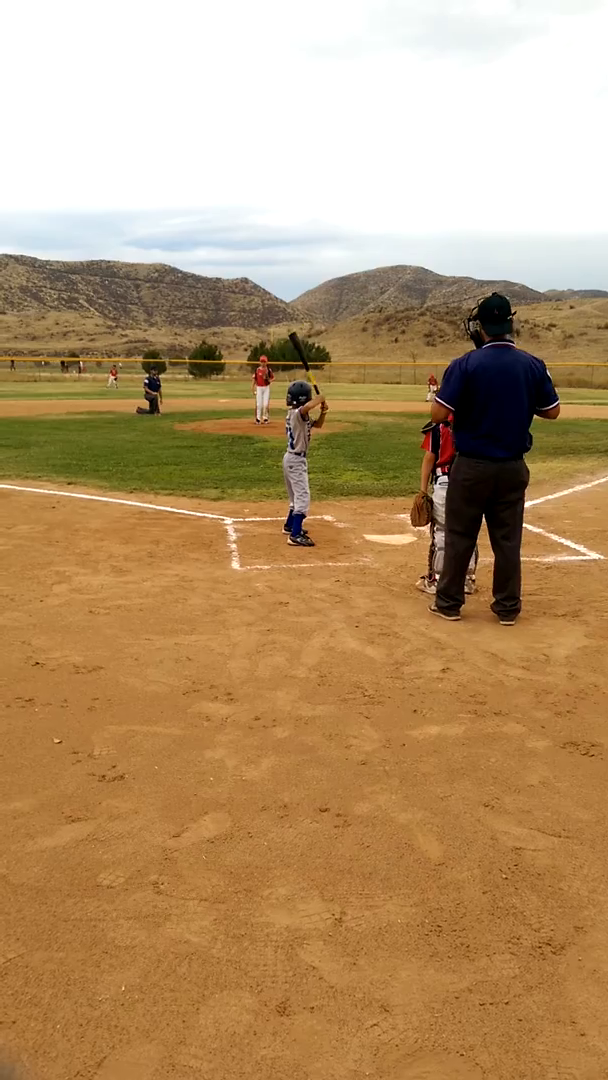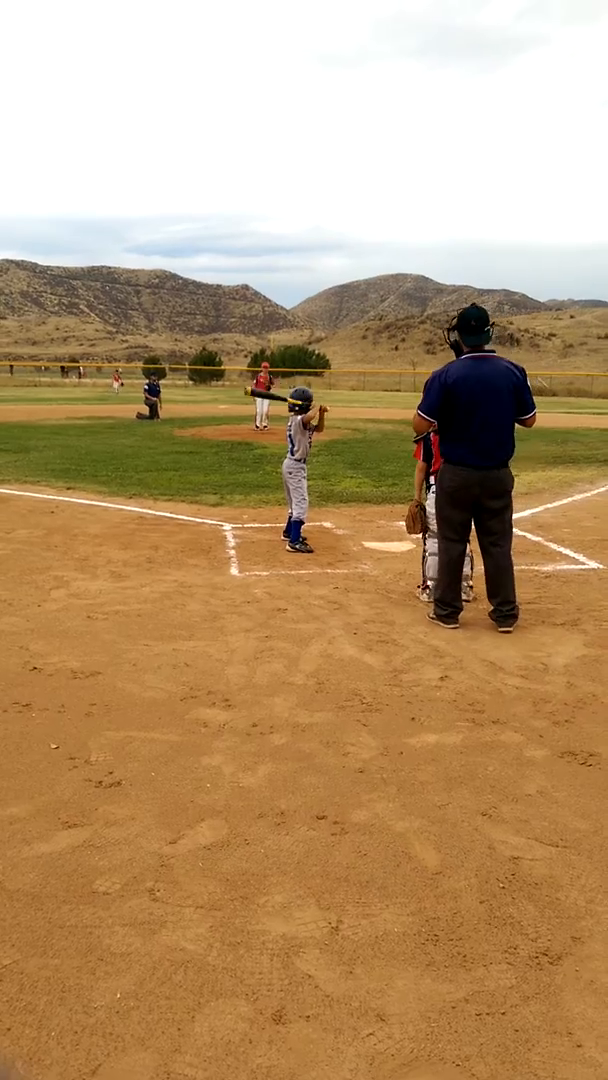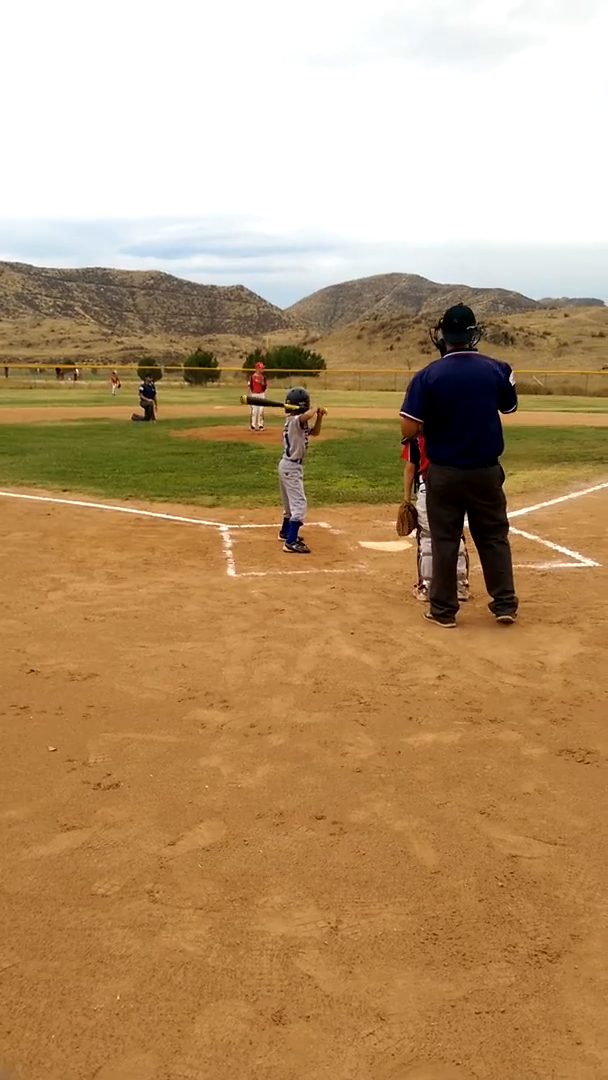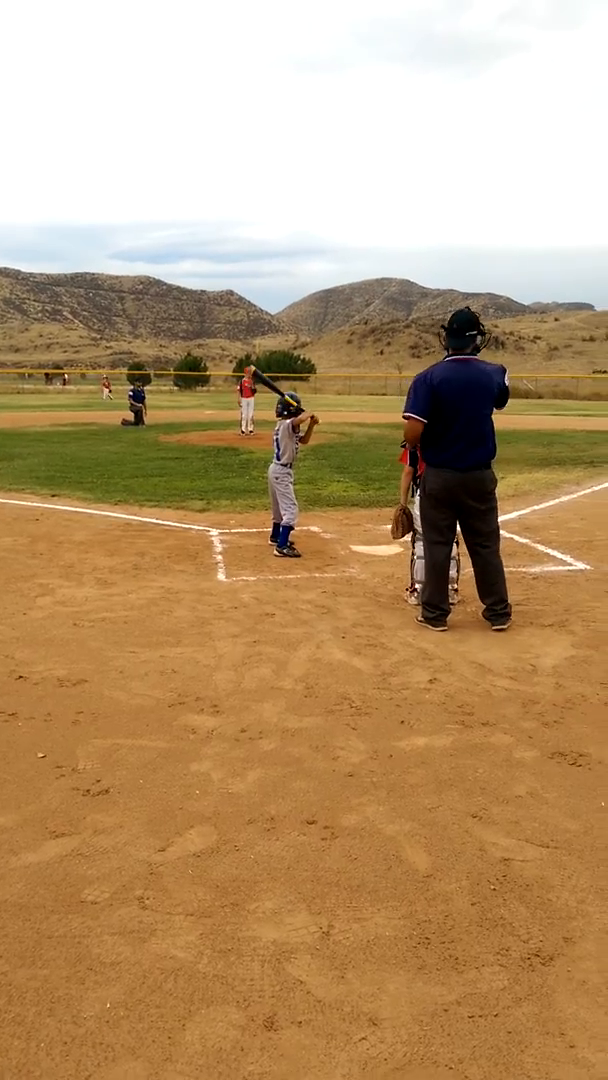
dt=0.3s
person 1, frame 1
left shoulder: (466, 364)
right shoulder: (533, 365)
left elbow: (438, 414)
right elbow: (552, 411)
left wrist: (462, 403)
left hip: (472, 466)
right hip: (512, 467)
left knee: (460, 536)
right knee: (508, 539)
left ankle: (448, 602)
right ankle: (507, 607)
person 1, frame 2
left shoulder: (445, 376)
right shoulder: (513, 372)
left elbow: (421, 426)
right elbow: (528, 420)
left hip: (457, 474)
right hip: (497, 474)
left knee: (452, 543)
right knee: (498, 545)
left ankle: (447, 610)
right ankle: (505, 613)
person 1, frame 3
left shoulder: (428, 376)
right shoulder: (497, 369)
left elbow: (408, 429)
right elbow: (510, 408)
left hip: (445, 474)
right hip: (486, 472)
left knee: (445, 542)
right knee: (494, 538)
left ankle: (443, 610)
right ankle: (505, 603)
person 1, frame 4
left shoulder: (430, 378)
right shoulder: (494, 374)
left elbow: (413, 430)
left wrist: (412, 445)
left hip: (440, 476)
right hip: (480, 476)
left knee: (437, 546)
right knee: (486, 546)
left ankle: (435, 613)
right ankle: (498, 612)
